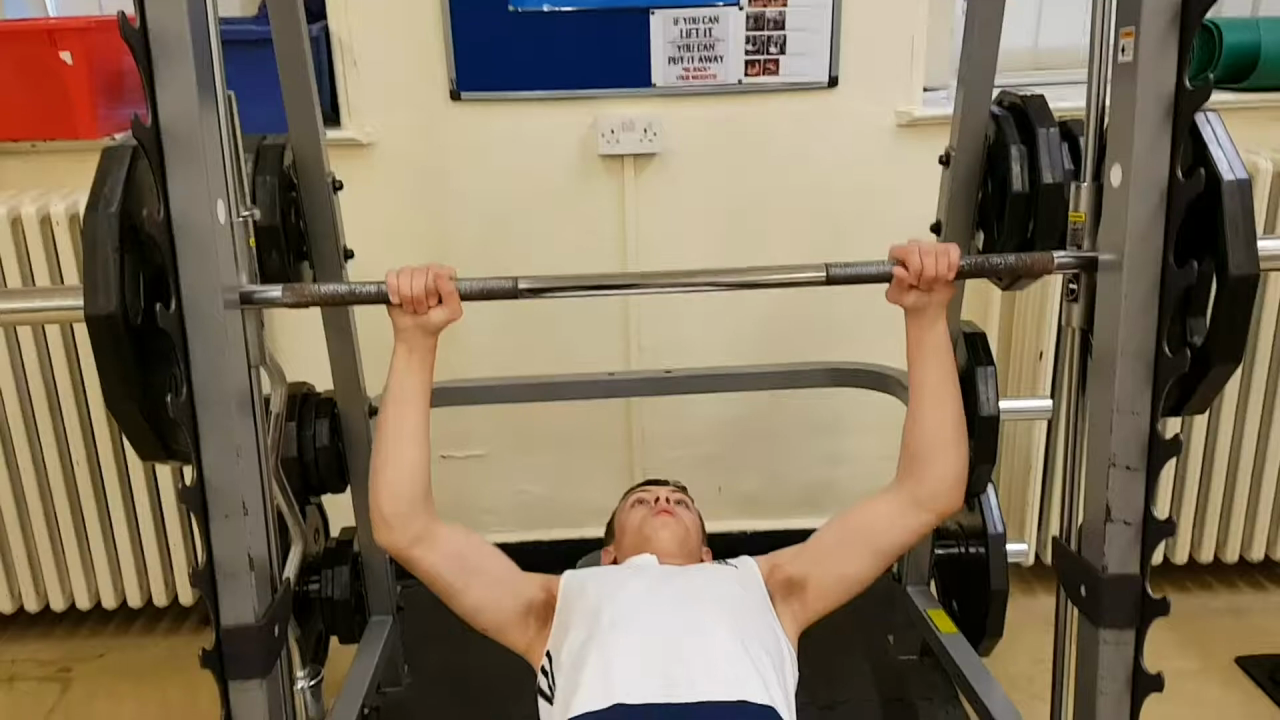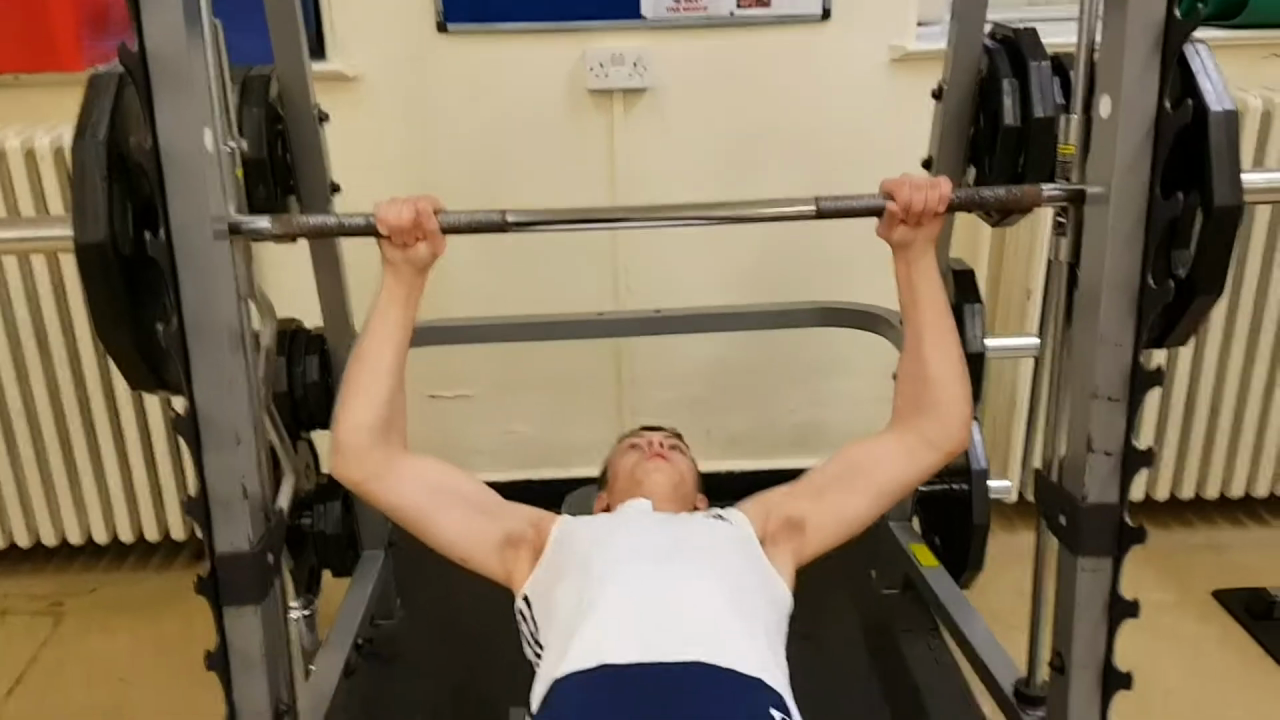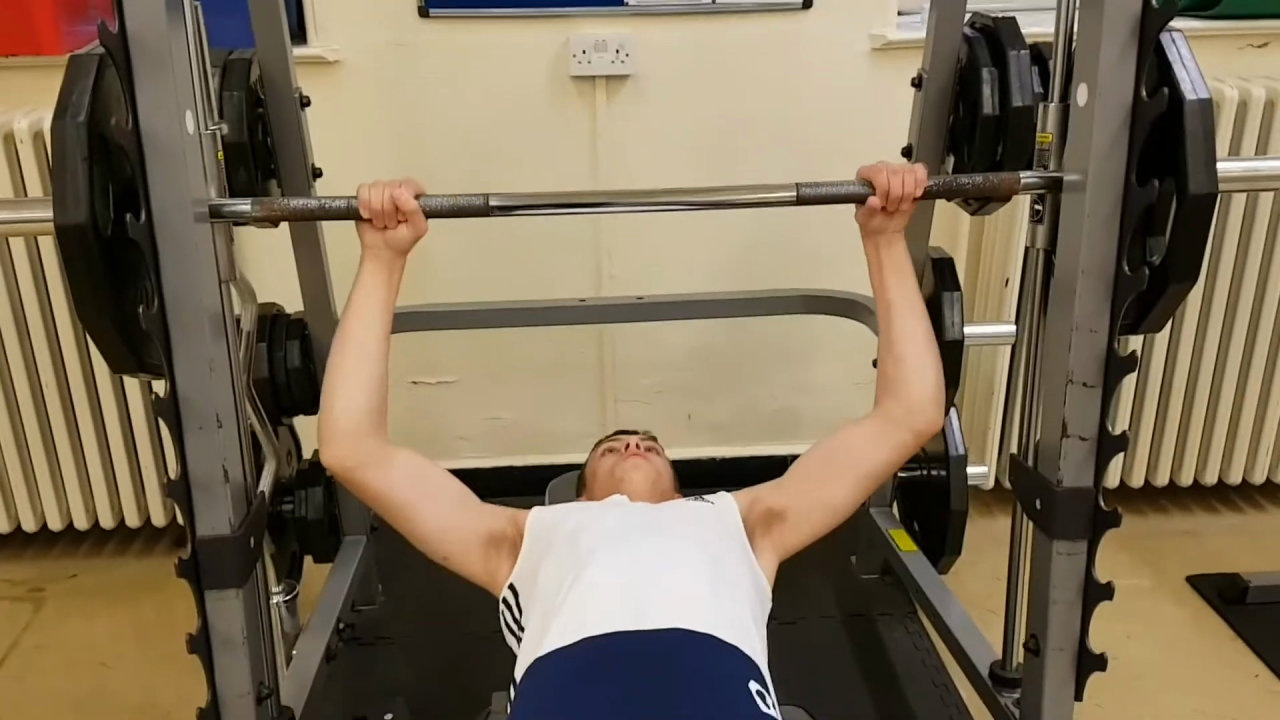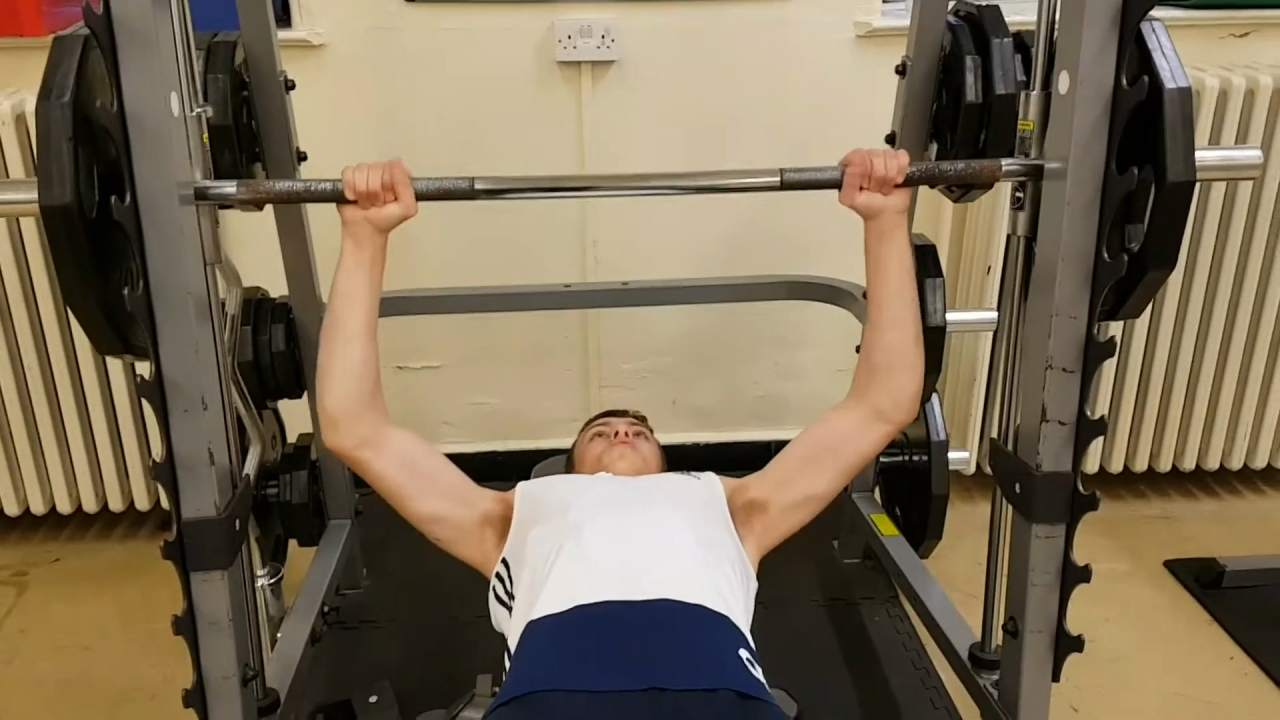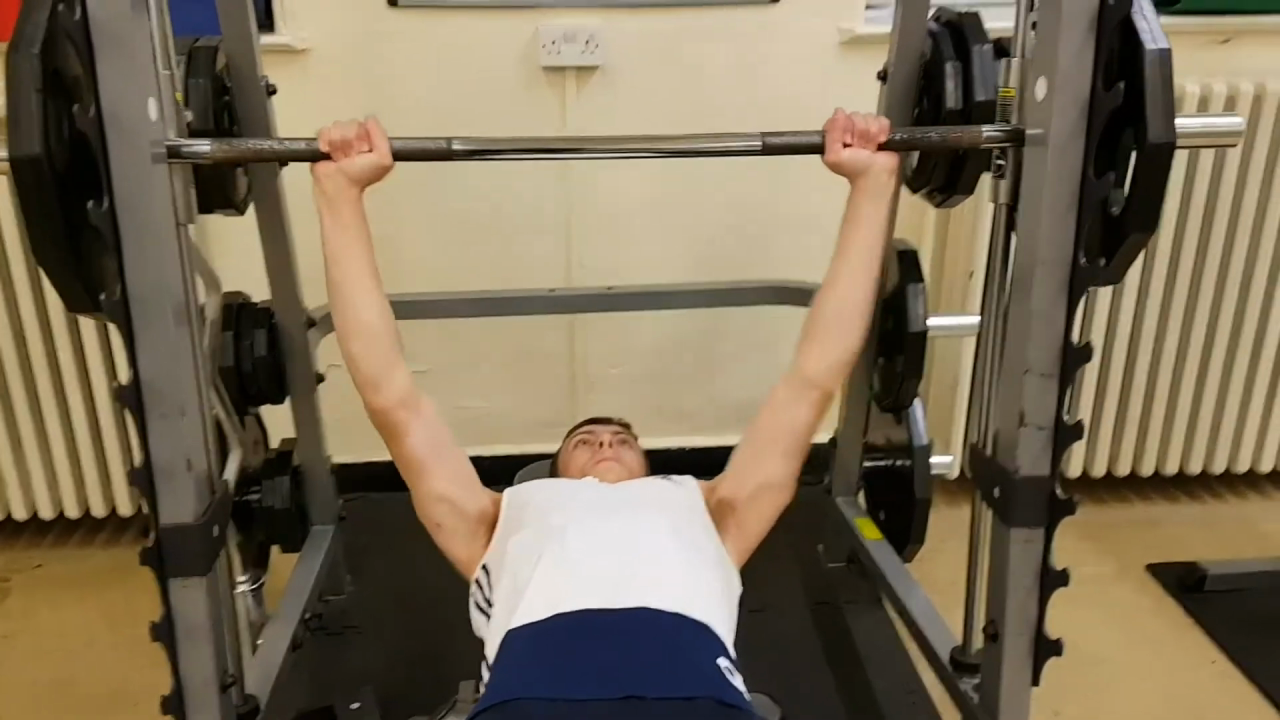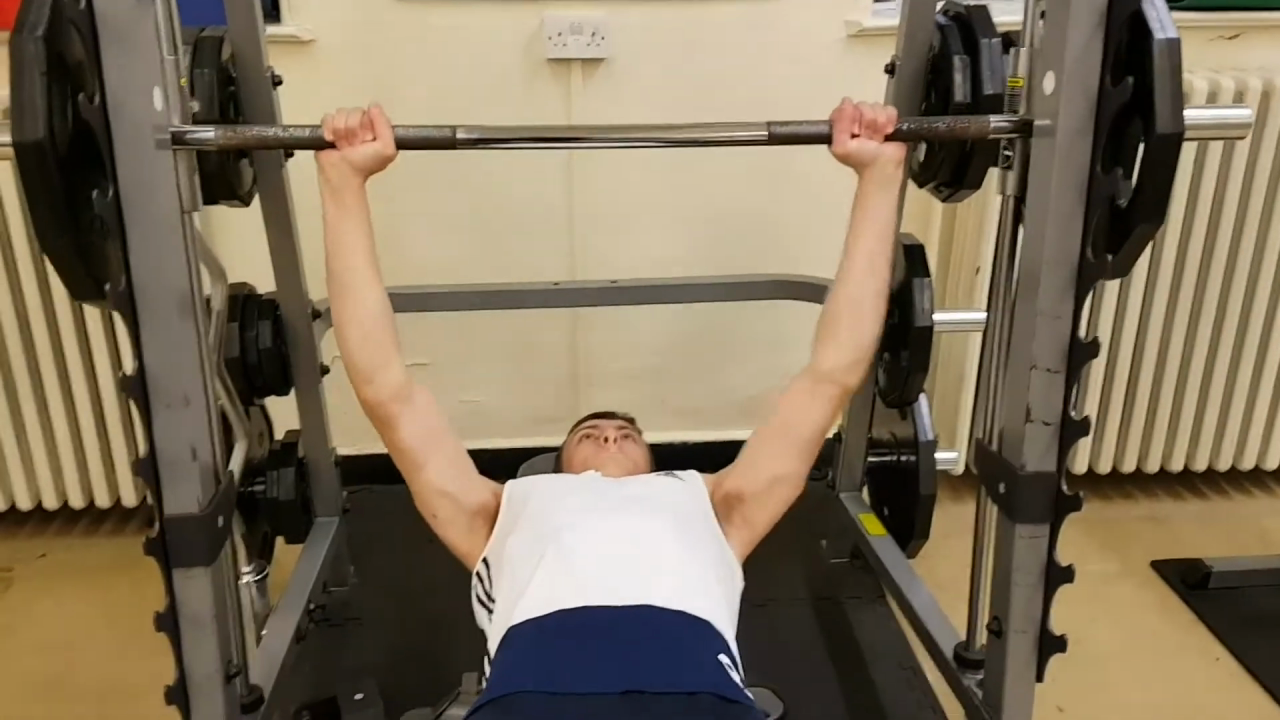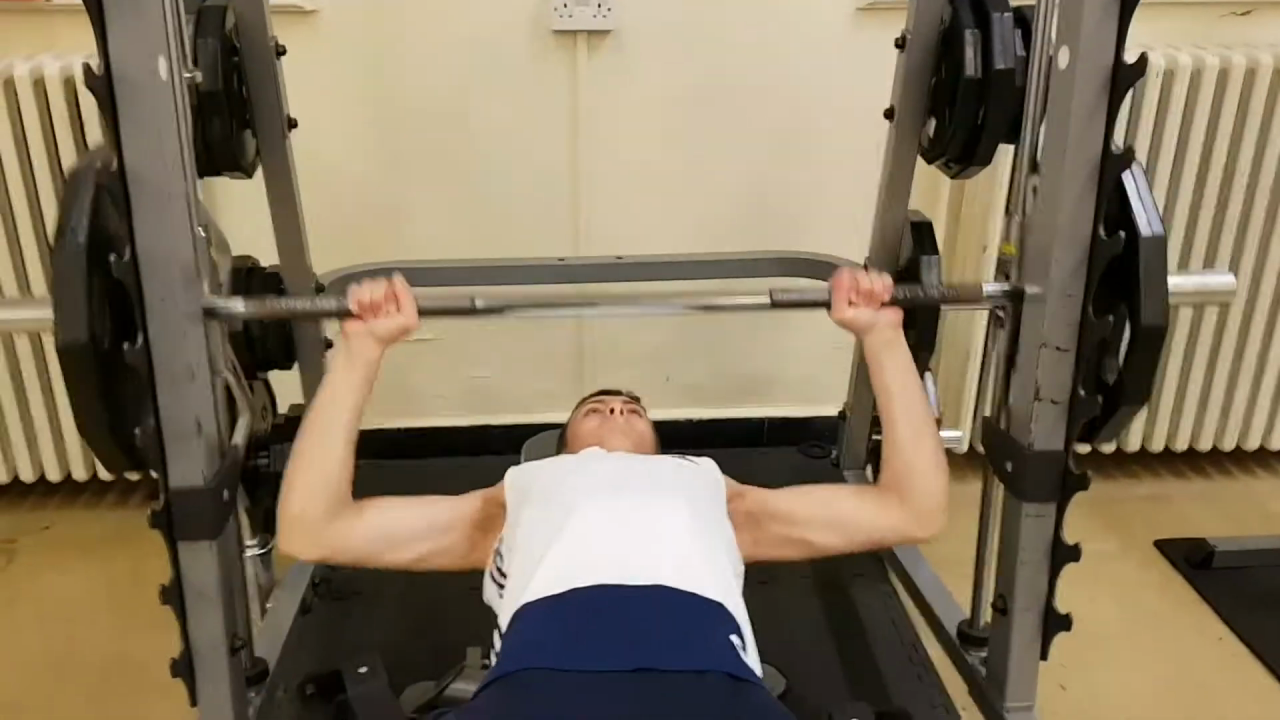
dt=0.5s
person 1, frame 1
left shoulder: (761, 586)
right shoulder: (562, 601)
left elbow: (927, 496)
right elbow: (404, 527)
left wrist: (926, 316)
right wrist: (414, 340)
person 1, frame 2
left shoulder: (756, 531)
right shoulder: (550, 542)
left elbow: (934, 431)
right elbow: (366, 458)
left wrist: (915, 252)
right wrist: (404, 273)
person 1, frame 3
left shoulder: (736, 521)
right shoulder: (530, 535)
left elbow: (910, 415)
right elbow: (352, 447)
left wrist: (884, 239)
right wrist: (383, 256)
person 1, frame 4
left shoulder: (721, 501)
right shoulder: (520, 512)
left elbow: (882, 406)
right elbow: (354, 428)
left wrist: (885, 219)
right wrist: (364, 235)
person 1, frame 5
left shoulder: (704, 509)
right shoulder: (506, 518)
left elbow: (816, 373)
right elbow: (389, 389)
left wrist: (871, 184)
right wrist: (341, 191)
person 1, frame 6
left shoulder: (705, 501)
right shoulder: (509, 508)
left elbow: (832, 371)
right elbow: (382, 383)
left wrist: (879, 175)
right wrist: (343, 180)
person 1, frame 7
left shoulder: (712, 488)
right shoulder: (515, 498)
left elbow: (916, 509)
right elbow: (310, 527)
left wrist: (880, 334)
right wrist: (361, 348)
